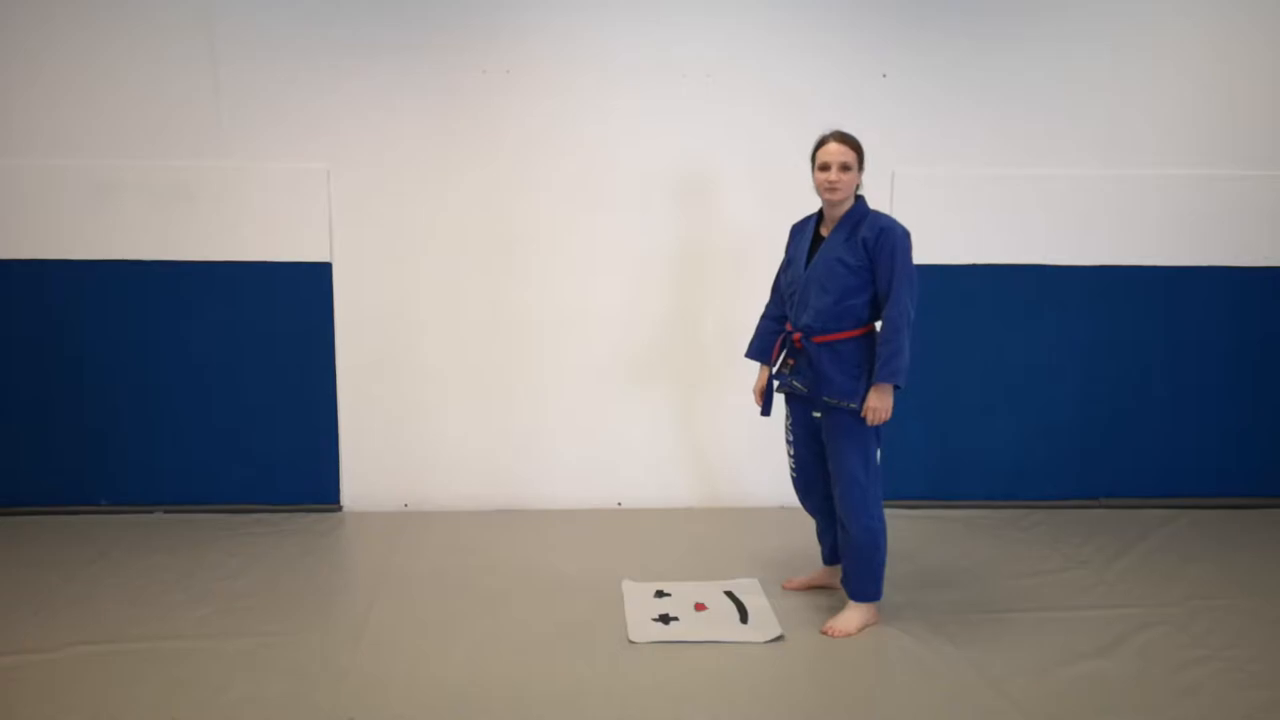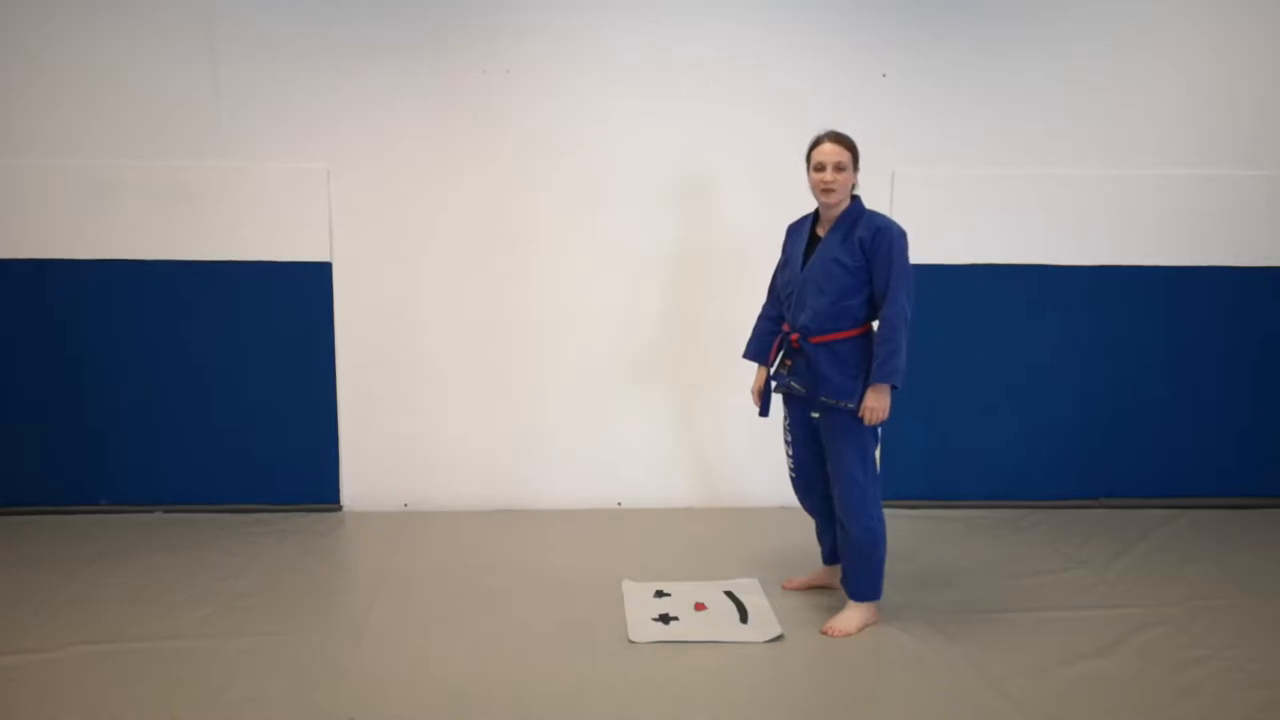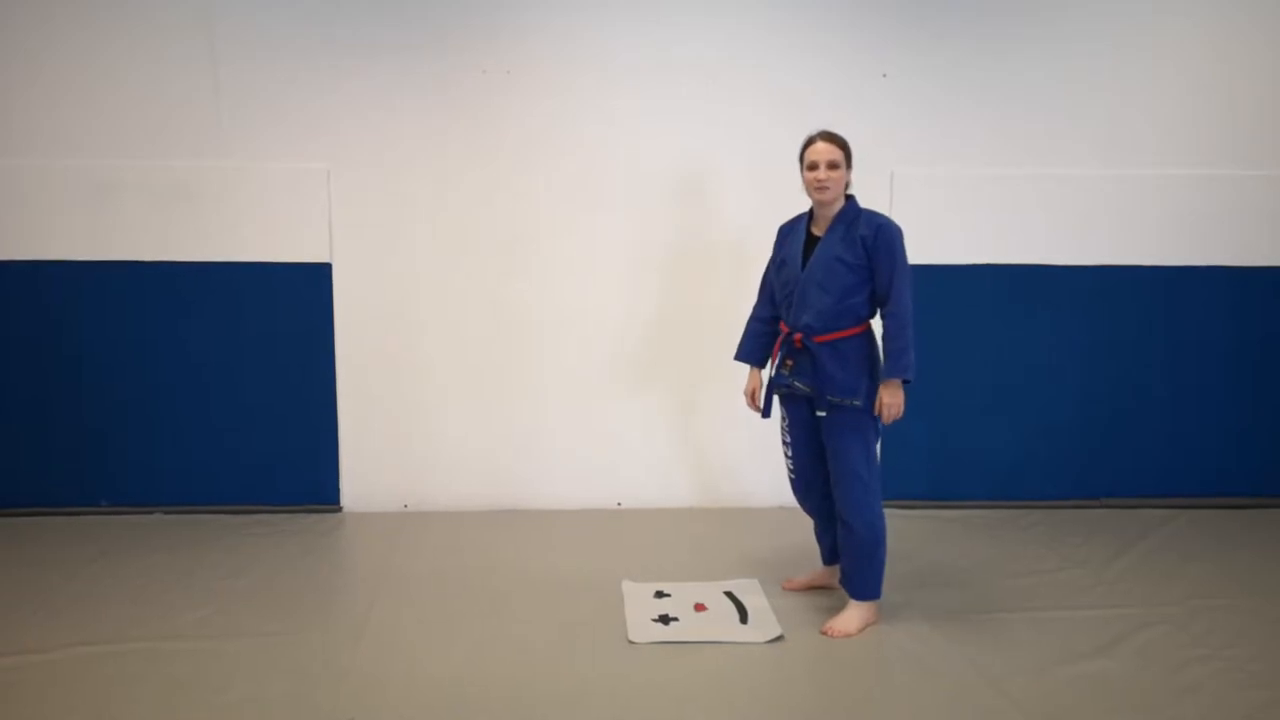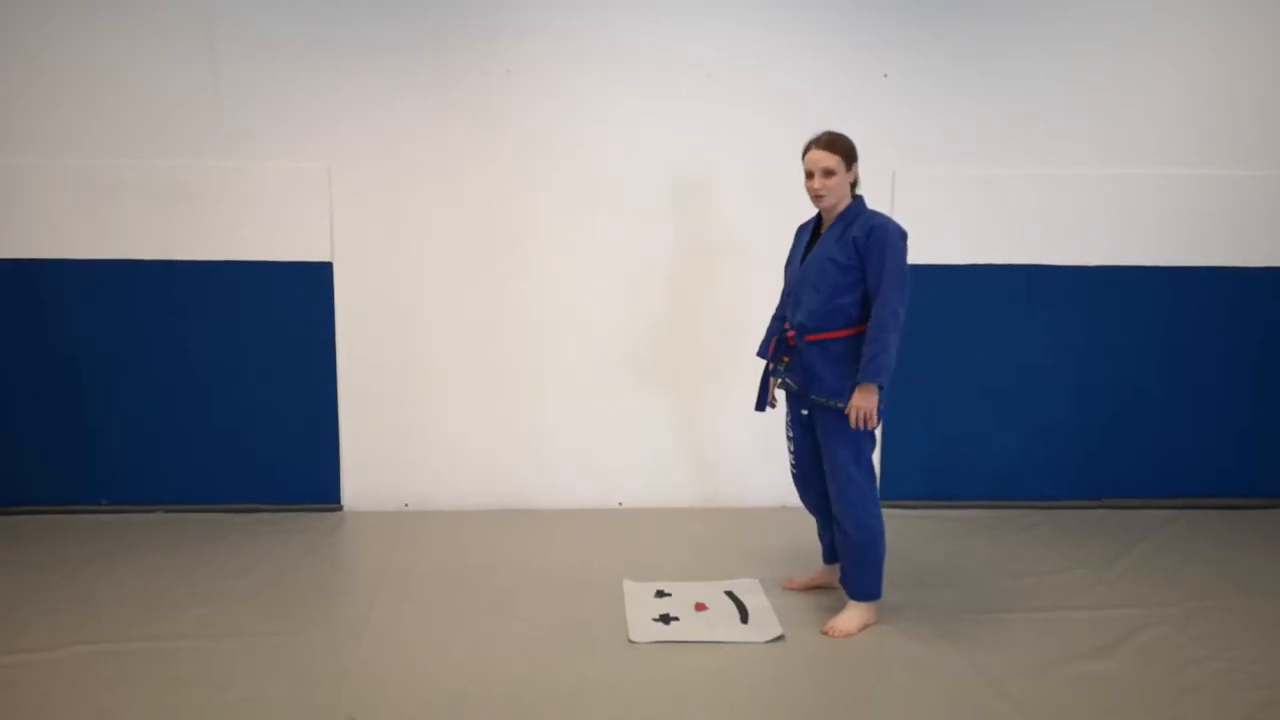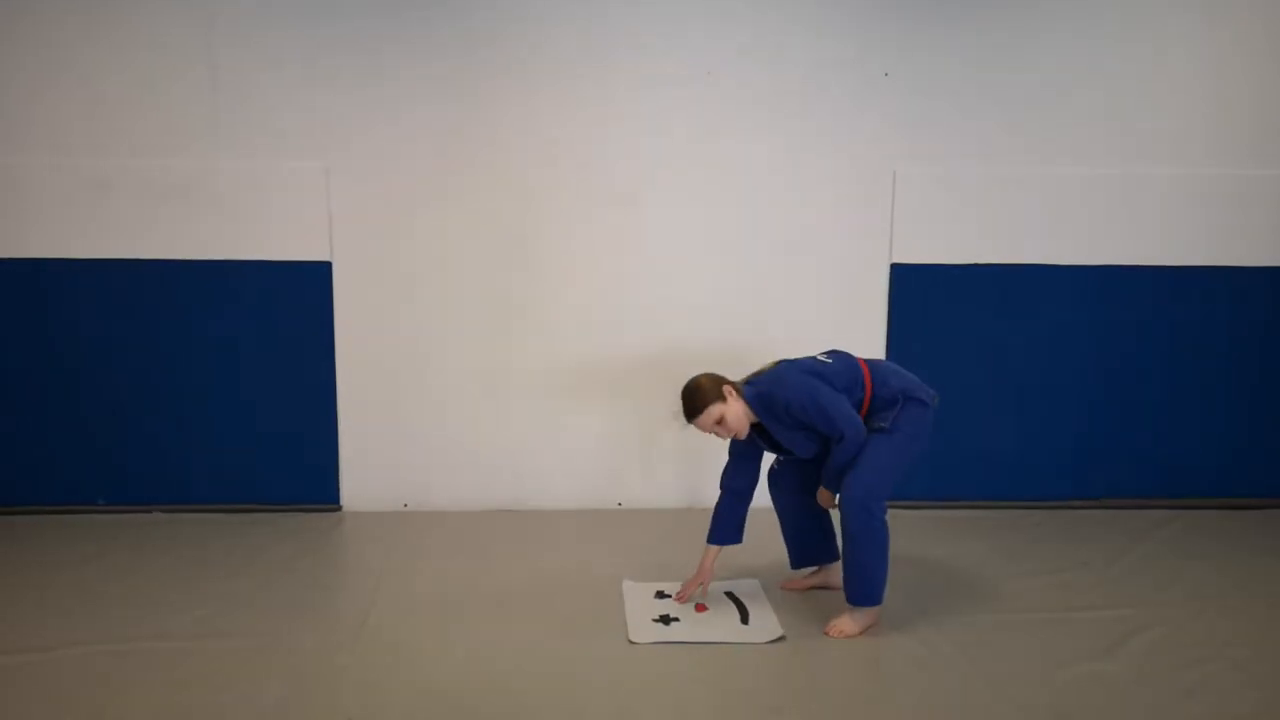
dt=1s
person 1, frame 1
left shoulder: (883, 233)
right shoulder: (801, 232)
left elbow: (897, 314)
right elbow: (779, 302)
left wrist: (885, 384)
right wrist: (765, 364)
left hip: (849, 377)
right hip: (802, 373)
left knee: (854, 488)
right knee: (812, 481)
left ankle: (864, 600)
right ankle: (834, 566)
person 1, frame 2
left shoulder: (879, 233)
right shoulder: (797, 232)
left elbow: (893, 315)
right elbow: (776, 302)
left wrist: (882, 384)
right wrist: (764, 364)
left hip: (847, 376)
right hip: (800, 372)
left knee: (853, 488)
right knee: (811, 481)
left ankle: (864, 600)
right ankle: (834, 566)
person 1, frame 3
left shoulder: (876, 231)
right shoulder: (789, 233)
left elbow: (896, 310)
right elbow: (767, 304)
left wrist: (894, 379)
right wrist: (756, 366)
left hip: (848, 373)
right hip: (797, 371)
left knee: (854, 486)
right knee: (809, 481)
left ankle: (864, 599)
right ankle: (834, 566)
person 1, frame 4
left shoulder: (877, 232)
right shoulder: (807, 233)
left elbow: (887, 315)
left wrist: (870, 384)
right wrist: (774, 364)
left hip: (842, 378)
right hip: (803, 374)
left knee: (849, 487)
right knee: (812, 480)
left ankle: (863, 600)
right ankle: (835, 566)
person 1, frame 5
left shoulder: (787, 391)
right shoulder: (748, 424)
left elbow: (850, 433)
right elbow: (736, 490)
left wrist: (829, 486)
right wrist: (706, 565)
left hip: (901, 406)
right hip: (857, 414)
left knee: (857, 495)
right knee: (787, 477)
left ankle: (866, 606)
right ankle: (828, 568)
